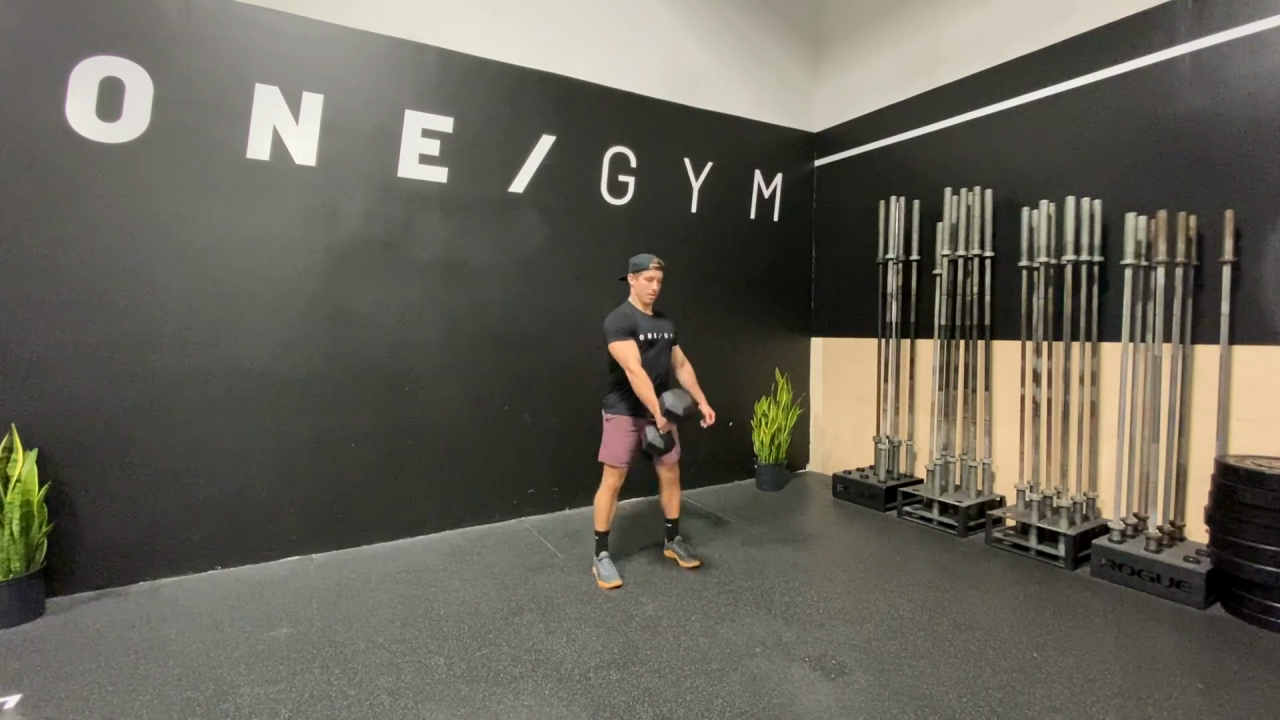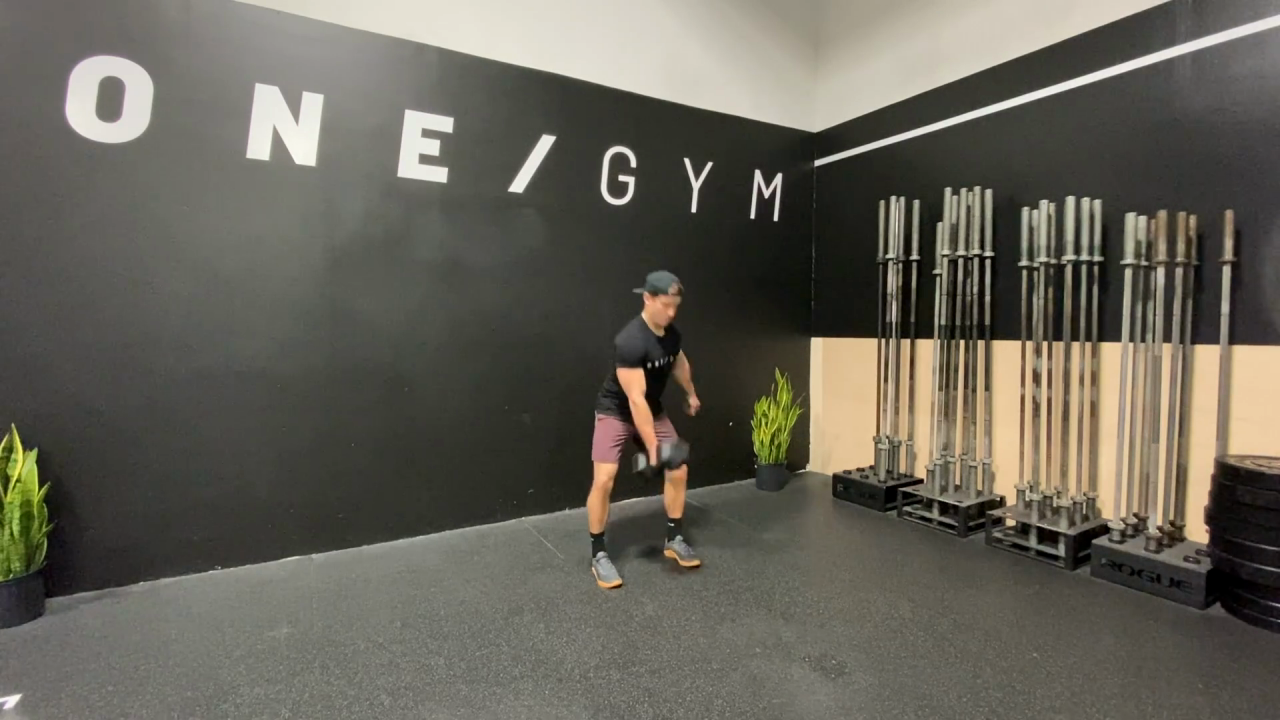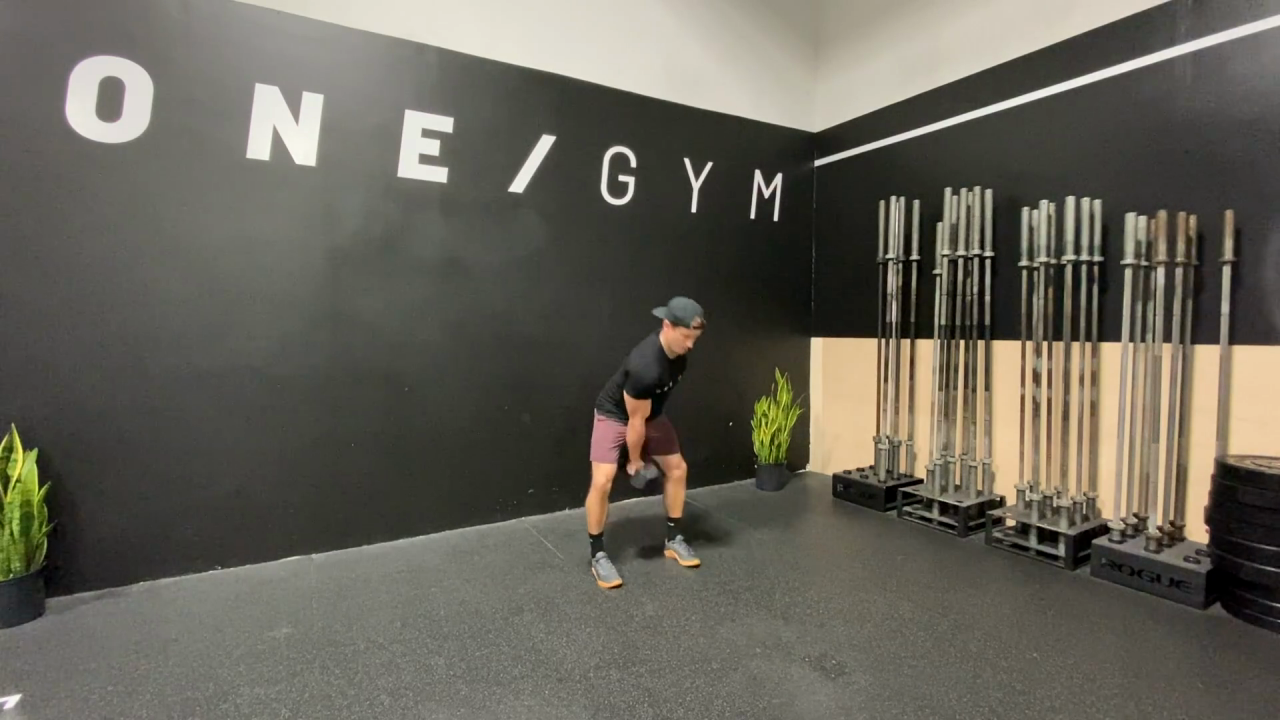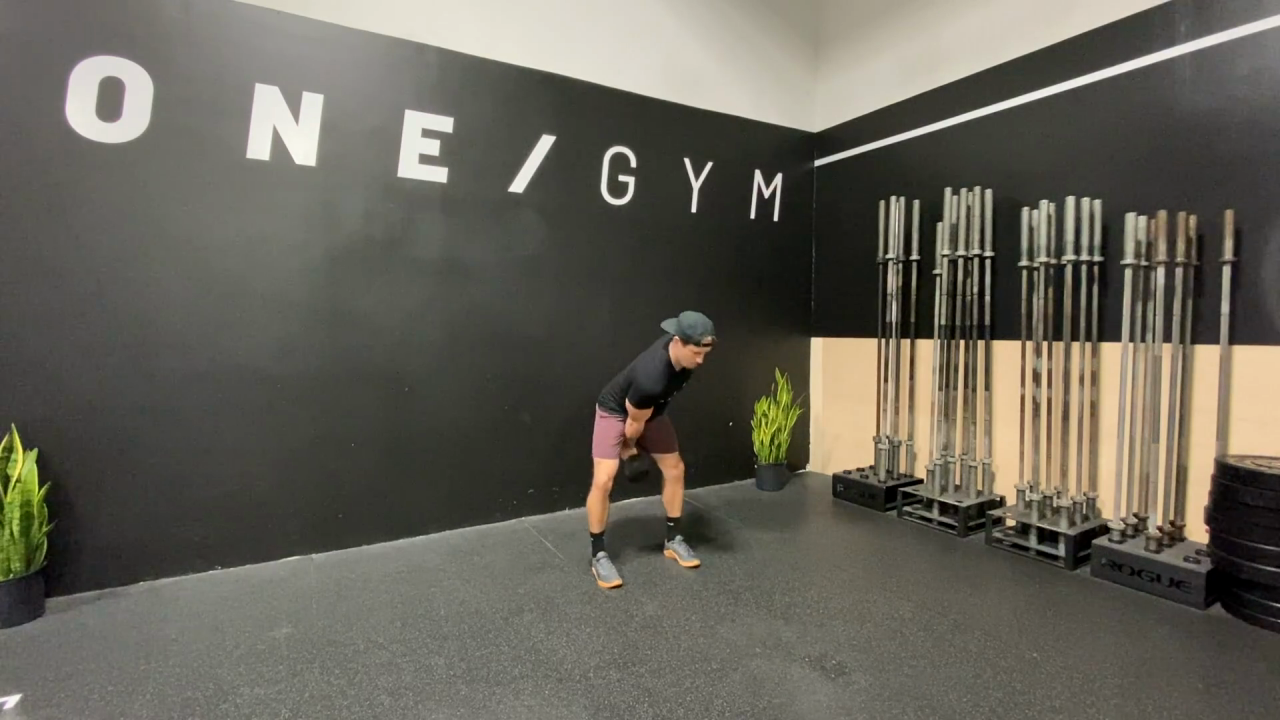
dt=0.2s
person 1, frame 1
left shoulder: (664, 321)
right shoulder: (620, 320)
left elbow: (681, 365)
right elbow: (634, 370)
left wrist: (702, 402)
right wrist: (658, 413)
left hip: (658, 409)
right hip: (622, 412)
left knee: (670, 474)
right knee: (612, 481)
left ankle: (673, 540)
right ankle: (601, 555)
person 1, frame 2
left shoulder: (671, 331)
right shoulder: (631, 341)
left elbow: (680, 362)
right elbow: (635, 398)
left wrist: (691, 394)
right wrist: (653, 450)
left hip: (653, 411)
right hip: (615, 413)
left knee: (679, 470)
right knee: (604, 481)
left ankle: (674, 539)
right ankle: (598, 554)
person 1, frame 3
left shoulder: (679, 345)
right shoulder: (645, 367)
right elbow: (635, 423)
right wrist: (634, 460)
left hip: (652, 413)
right hip: (614, 415)
left knee: (677, 470)
right knee: (602, 482)
left ankle: (673, 540)
right ankle: (597, 555)
person 1, frame 4
left shoulder: (683, 351)
right shoulder: (650, 378)
right elbow: (635, 422)
right wrist: (629, 446)
left hip: (652, 412)
right hip: (615, 412)
left knee: (675, 470)
right knee: (603, 481)
left ankle: (673, 540)
right ankle: (598, 555)
